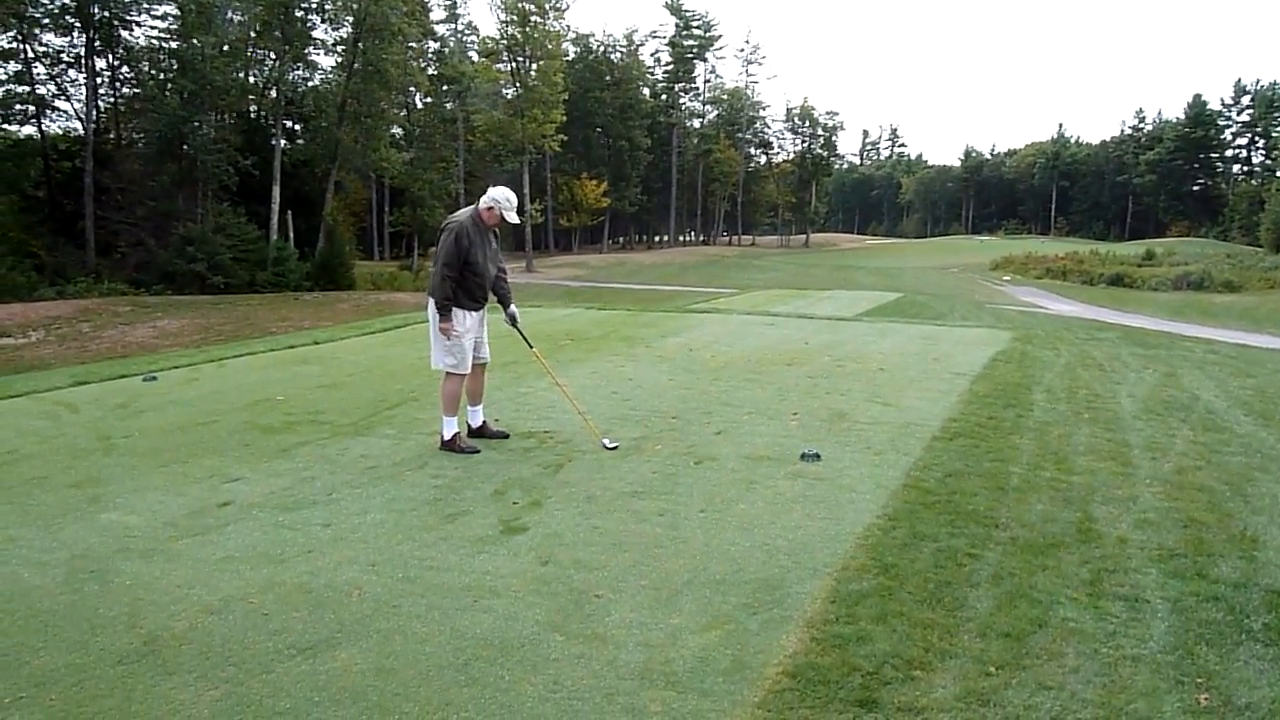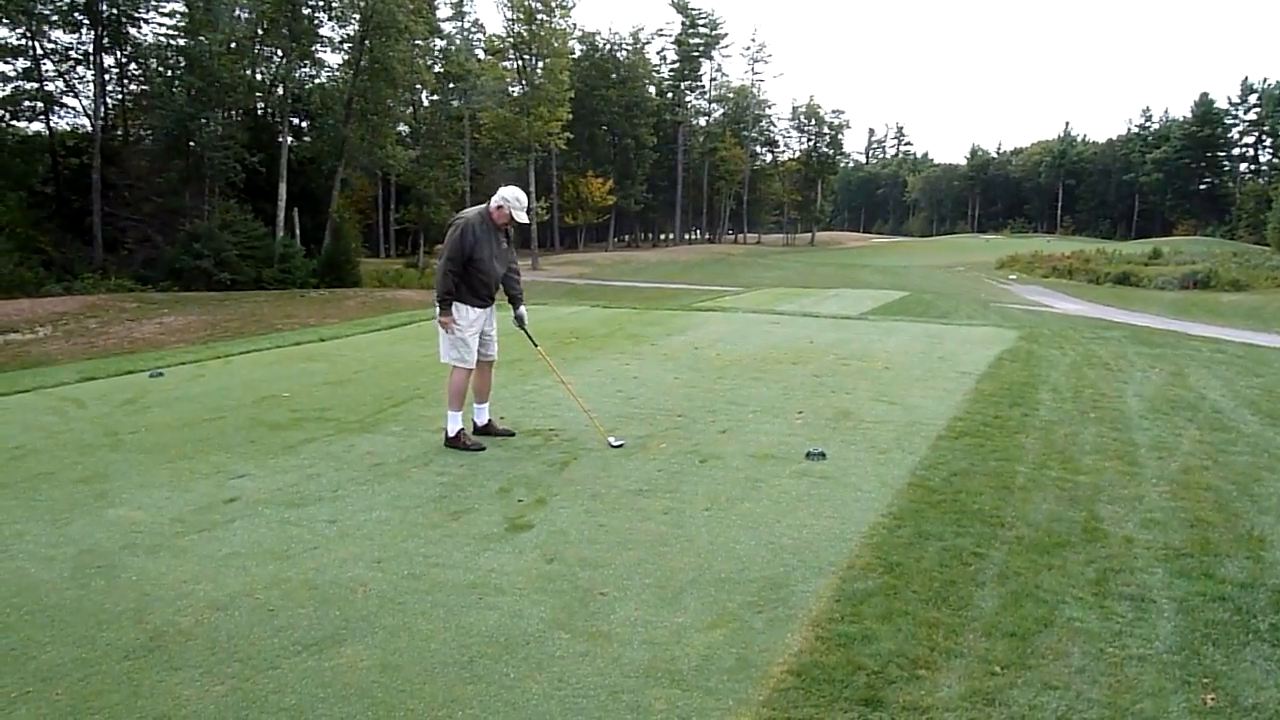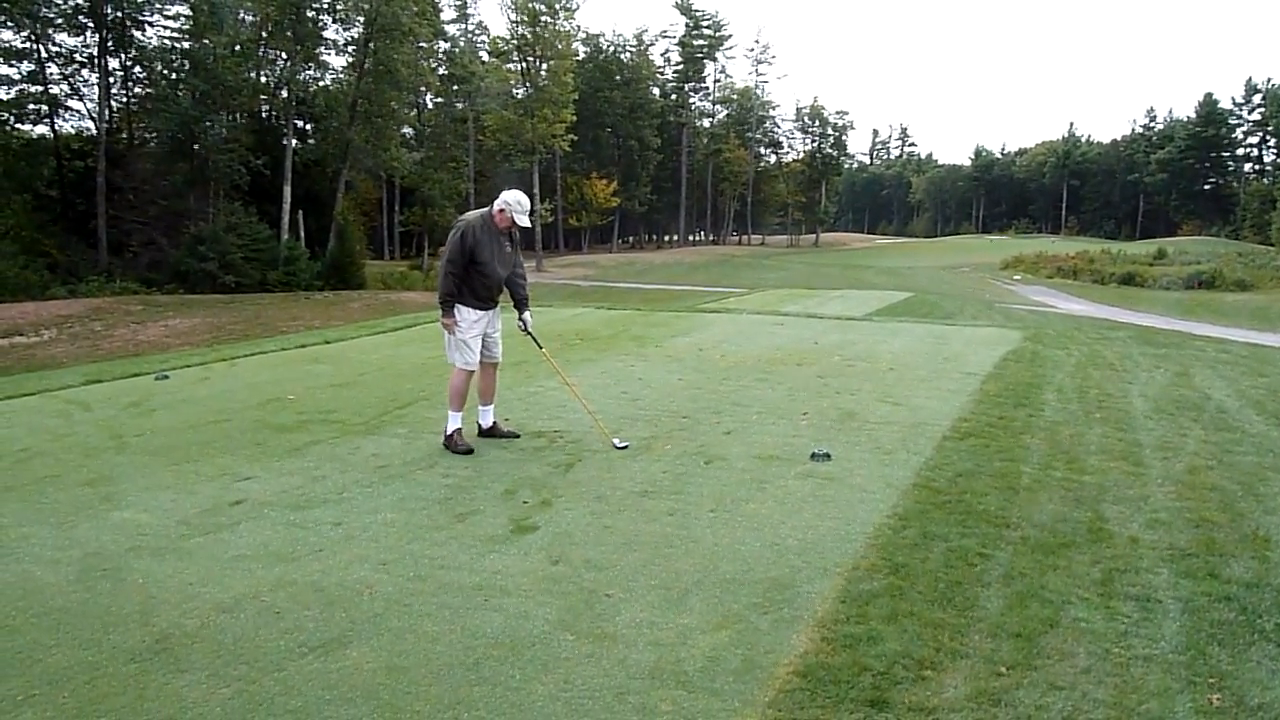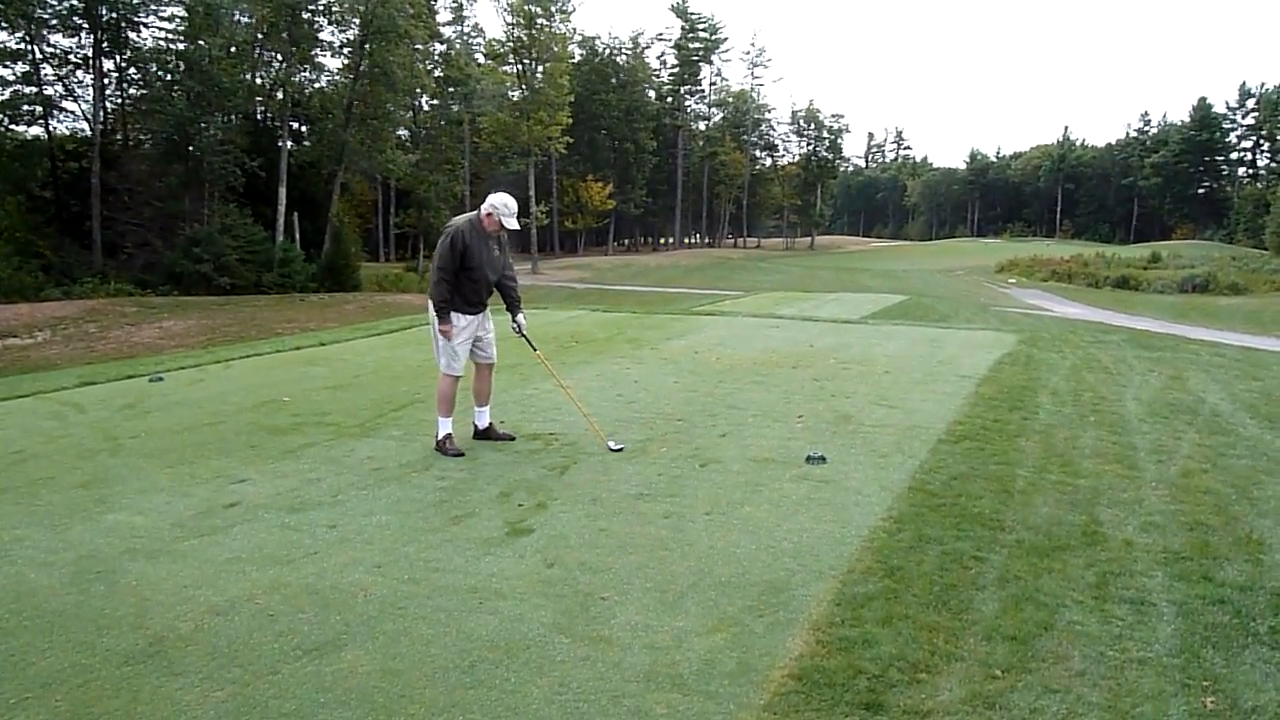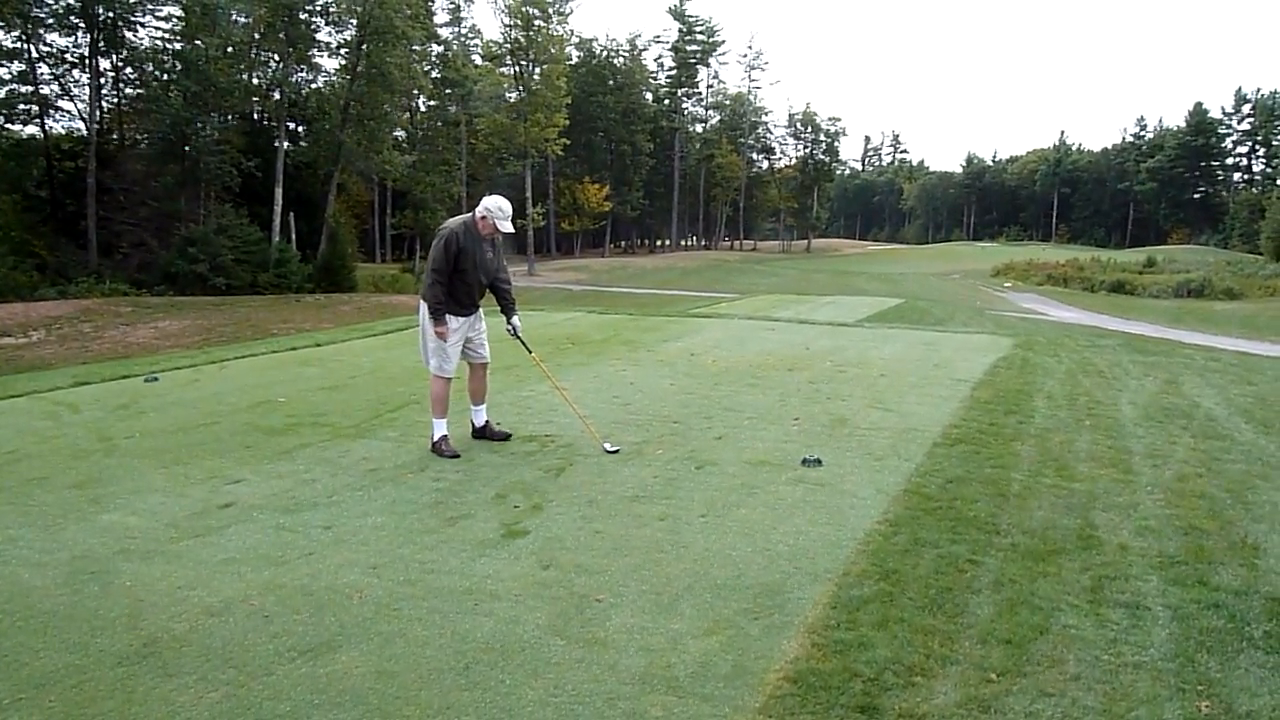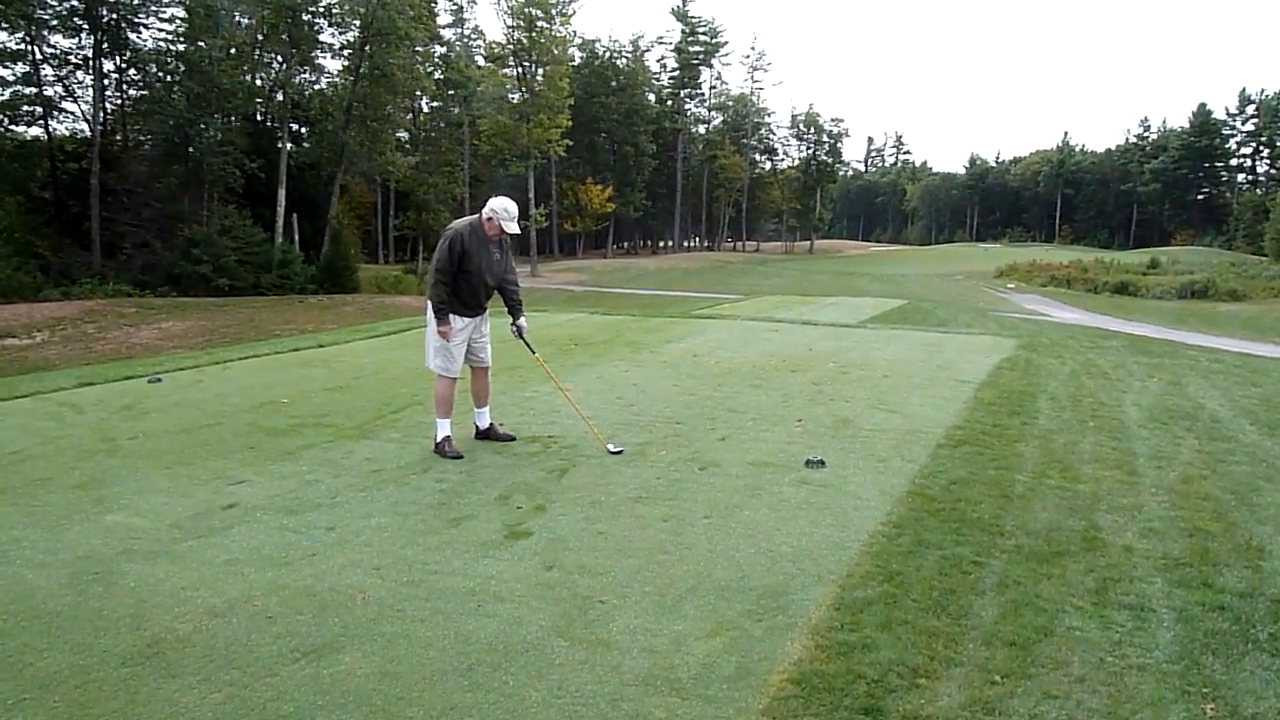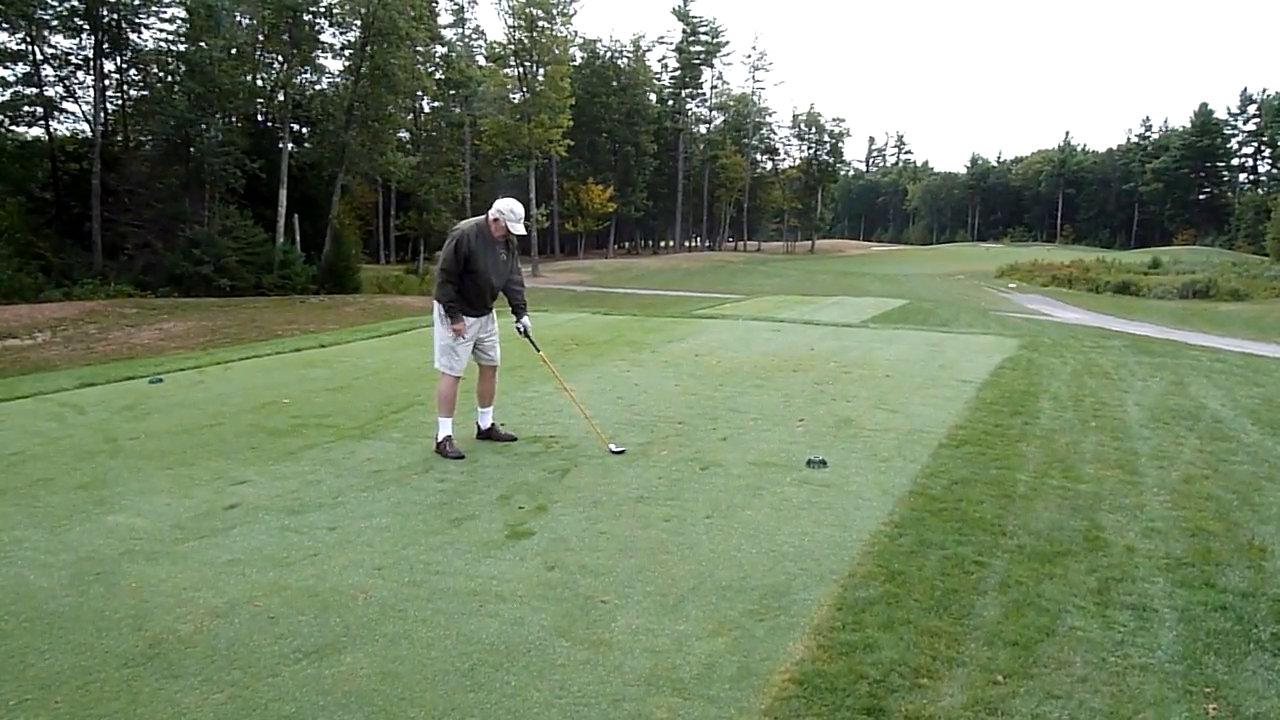
dt=0.2s
person 1, frame 1
left shoulder: (490, 230)
right shoulder: (459, 227)
left elbow: (497, 268)
right elbow: (443, 273)
left wrist: (507, 302)
right wrist: (443, 314)
left hip: (476, 308)
right hip: (454, 310)
left knee: (478, 364)
right knee: (456, 370)
left ankle: (476, 423)
right ankle: (449, 434)
person 1, frame 2
left shoulder: (504, 230)
right shoulder: (467, 224)
left elbow: (511, 268)
right elbow: (448, 267)
left wrist: (517, 302)
right wrist: (444, 308)
left hip: (486, 306)
right hip: (461, 306)
left knee: (486, 361)
right knee: (463, 365)
left ankle: (482, 421)
right ankle: (454, 431)
person 1, frame 3
left shoulder: (510, 233)
right shoulder: (468, 227)
left elbow: (516, 272)
right elbow: (449, 270)
left wrist: (523, 307)
right wrist: (447, 310)
left hip: (490, 308)
right hip: (464, 308)
left knee: (491, 364)
right knee: (465, 367)
left ankle: (487, 423)
right ankle: (453, 429)
person 1, frame 4
left shoulder: (498, 236)
right shoulder: (457, 231)
left elbow: (506, 275)
right elbow: (440, 276)
left wrist: (515, 310)
right wrist: (443, 317)
left hip: (480, 311)
right hip: (454, 313)
left knee: (486, 364)
right knee: (452, 371)
left ankle: (483, 425)
right ankle: (444, 434)
person 1, frame 5
left shoulder: (492, 238)
right shoulder: (452, 233)
left elbow: (500, 277)
right elbow: (434, 278)
left wrist: (510, 312)
right wrist: (438, 318)
left hip: (472, 312)
right hip: (446, 313)
left knee: (480, 364)
right knee: (443, 372)
left ankle: (480, 423)
right ankle: (439, 436)
person 1, frame 6
left shoulder: (501, 239)
right shoulder: (457, 234)
left elbow: (508, 278)
right elbow: (438, 278)
left wrist: (517, 313)
right wrist: (442, 318)
left hip: (478, 313)
right hip: (451, 314)
left knee: (481, 368)
right knee: (447, 373)
left ankle: (483, 425)
right ankle: (442, 437)
person 1, frame 7
left shoulder: (508, 240)
right shoulder: (464, 235)
left elbow: (514, 278)
right elbow: (445, 278)
left wrist: (521, 312)
right wrist: (455, 317)
left hip: (484, 313)
right hip: (456, 313)
left knee: (490, 367)
right knee: (451, 372)
left ankle: (486, 425)
right ankle: (444, 437)
